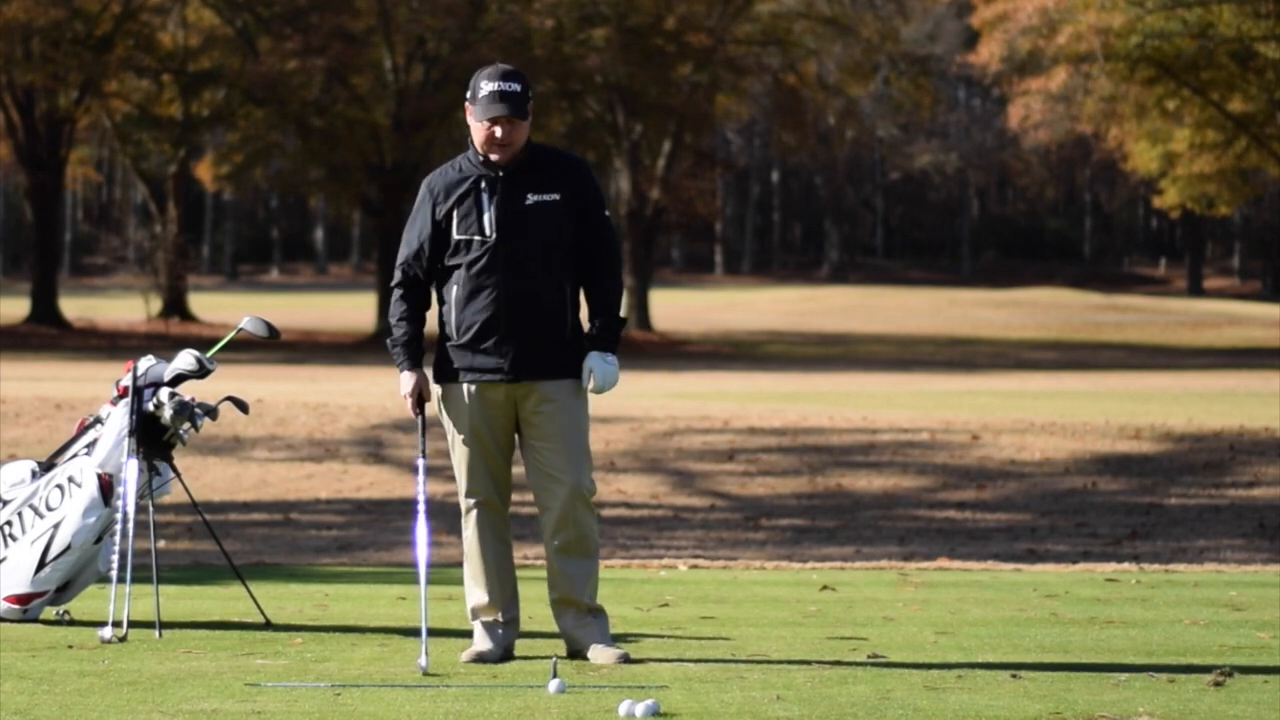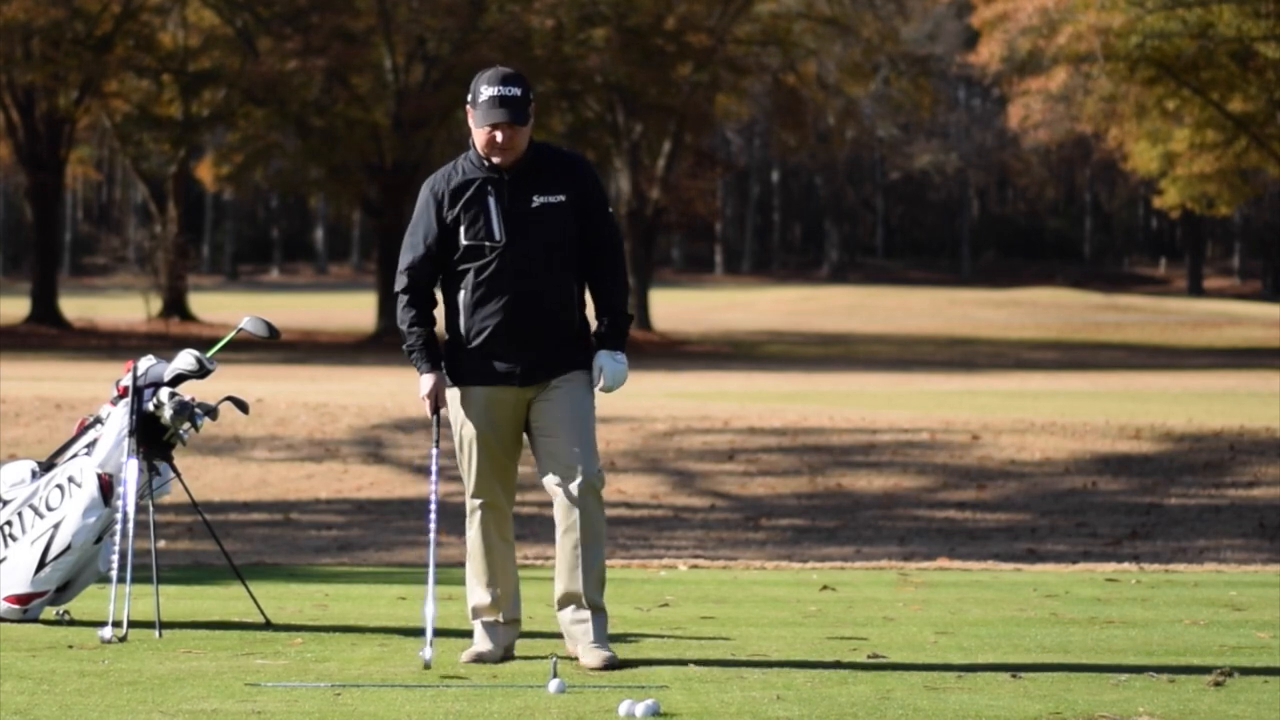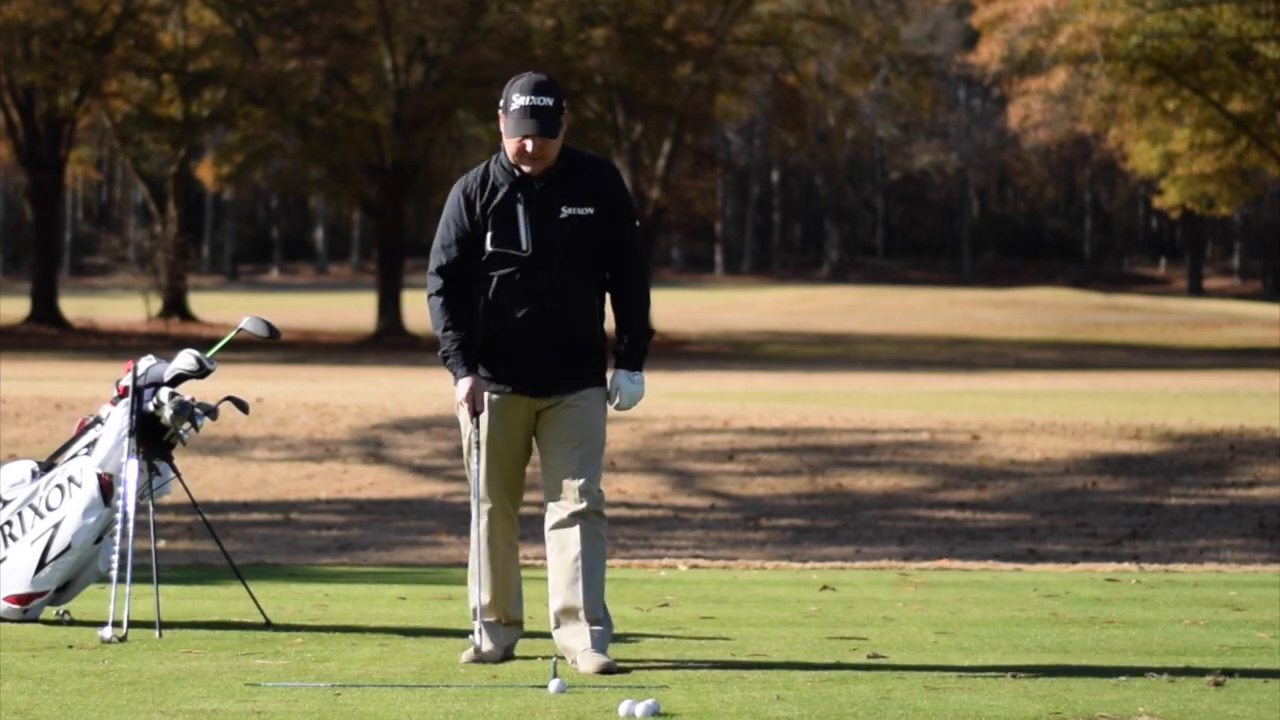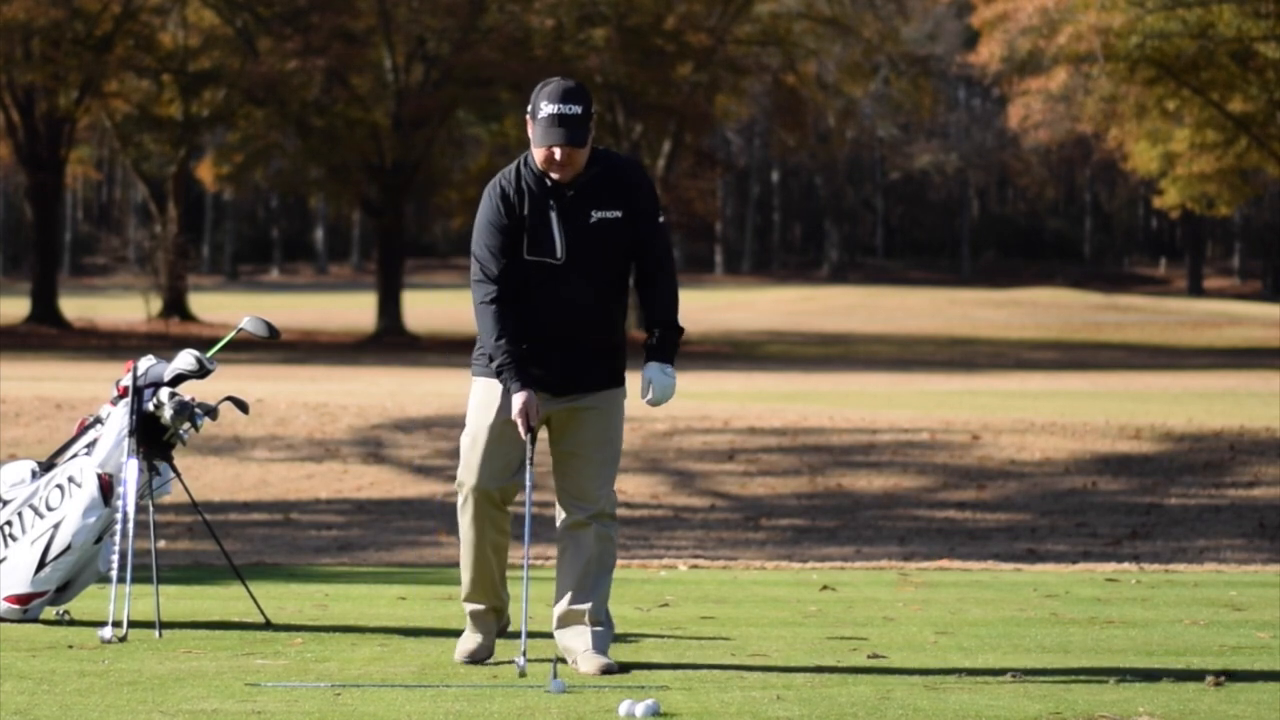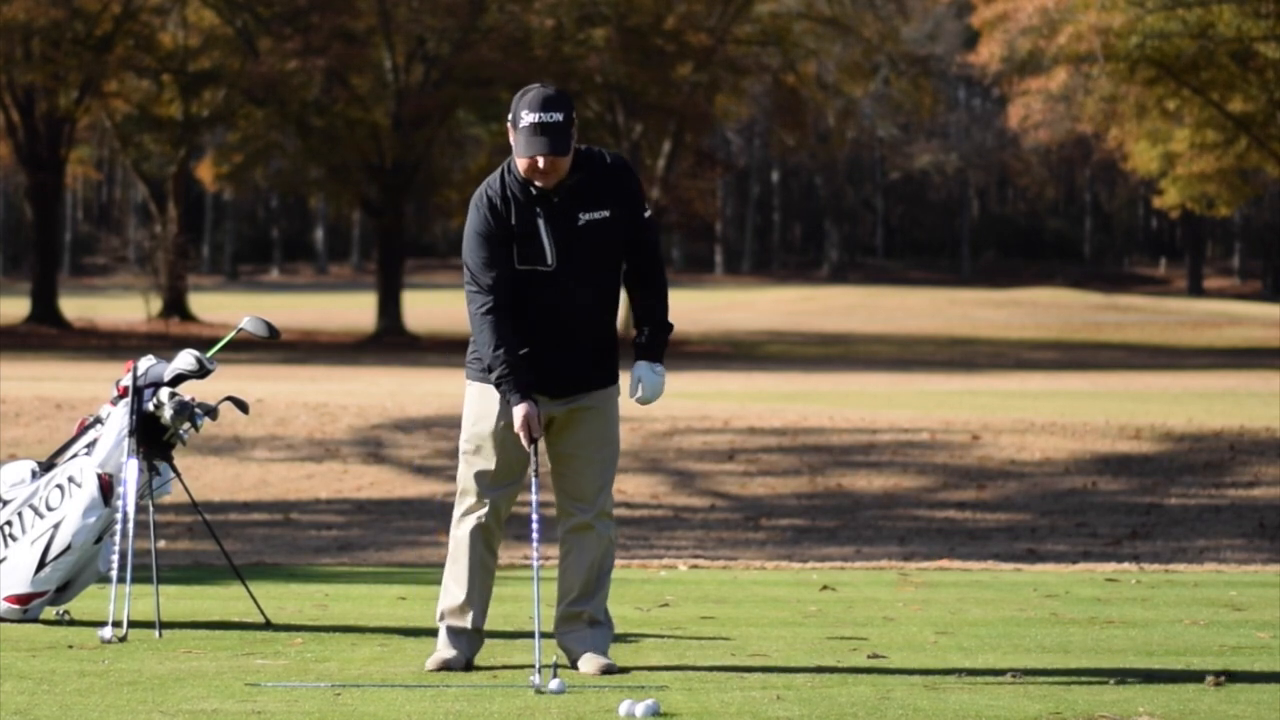
dt=0.3s
person 1, frame 1
left shoulder: (568, 175)
right shoulder: (442, 186)
left elbow: (602, 263)
right elbow: (409, 279)
left wrist: (603, 342)
right wrist: (407, 360)
left hip: (553, 369)
right hip: (468, 372)
left knee: (568, 495)
right knee: (481, 503)
left ankle: (584, 626)
right ankle: (493, 627)
person 1, frame 2
left shoulder: (571, 174)
right shoulder: (444, 188)
left elbow: (605, 259)
right elbow: (412, 283)
left wrist: (612, 339)
right wrist: (426, 364)
left hip: (562, 368)
right hip: (477, 373)
left knee: (577, 485)
right knee: (486, 502)
left ankle: (584, 627)
right ankle: (494, 628)
person 1, frame 3
left shoulder: (600, 182)
right shoulder: (474, 190)
left elbow: (629, 274)
right elbow: (444, 283)
left wrist: (631, 359)
right wrist: (462, 367)
left hip: (576, 380)
right hip: (494, 378)
left knee: (576, 502)
right knee: (494, 506)
left ankle: (582, 633)
right ankle: (497, 628)
person 1, frame 4
left shoulder: (627, 181)
right shoulder: (504, 192)
left elbow: (654, 269)
right elbow: (492, 293)
left wrist: (660, 352)
right wrist: (517, 382)
left hip: (594, 378)
right hip: (508, 371)
left knee: (590, 506)
right knee: (479, 488)
left ankle: (583, 632)
right ankle: (483, 620)
person 1, frame 5
left shoulder: (614, 179)
right shoulder: (491, 201)
left elbow: (645, 266)
right elbow: (487, 304)
left wrist: (650, 349)
right wrist: (515, 392)
left hip: (589, 380)
right hip: (503, 377)
left knee: (589, 510)
right knee: (480, 500)
left ankle: (584, 636)
right ankle: (458, 634)
